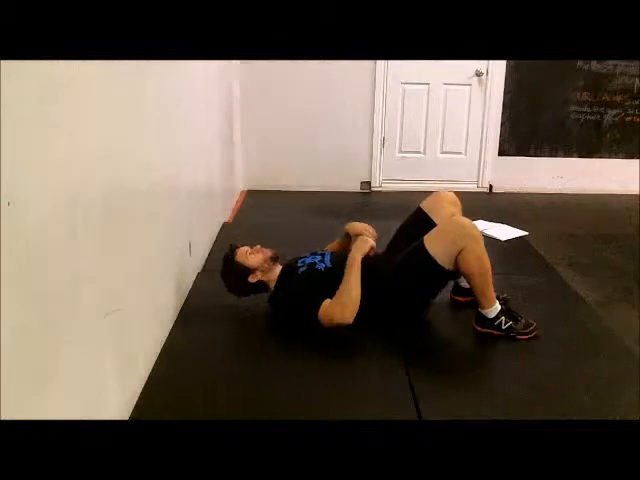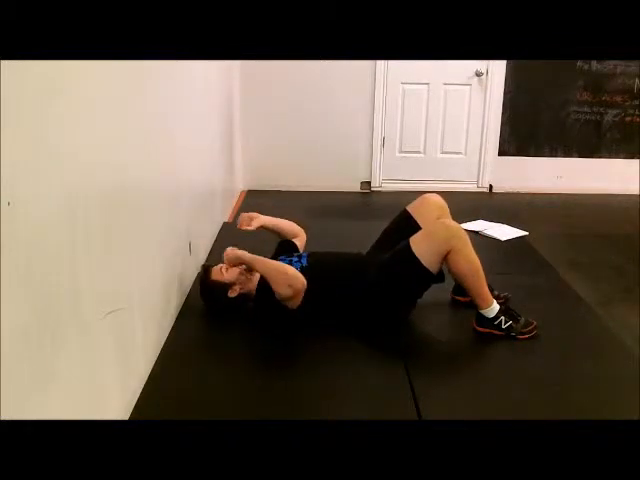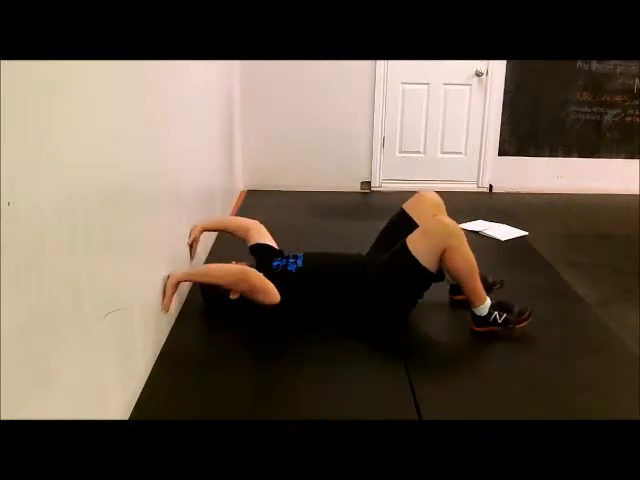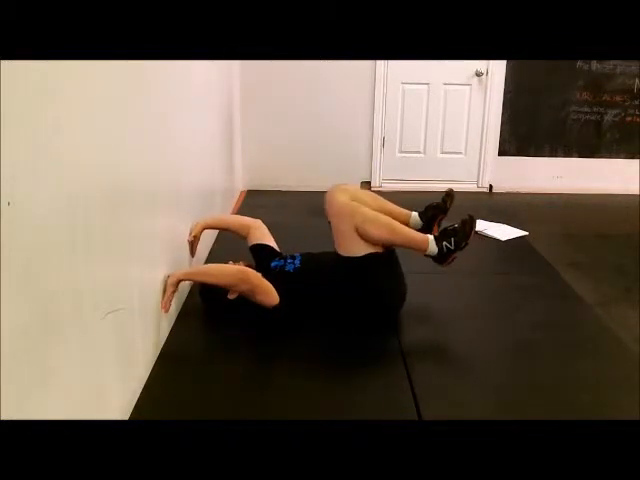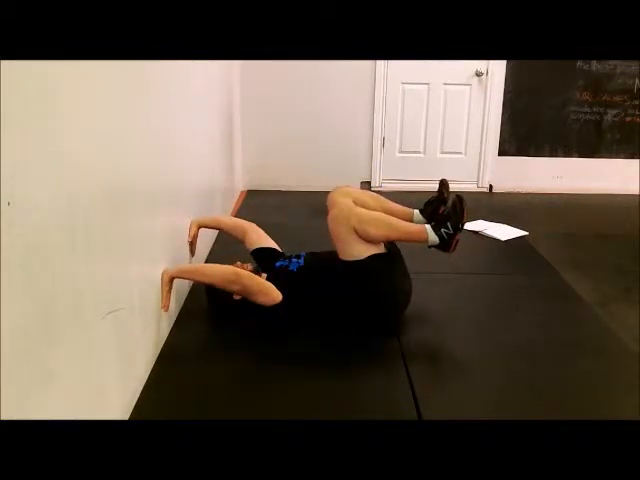
dt=1s
person 1, frame 1
left shoulder: (290, 270)
right shoulder: (289, 298)
right elbow: (342, 316)
left wrist: (348, 233)
right wrist: (356, 255)
left hip: (390, 263)
right hip: (397, 294)
left knee: (445, 201)
right knee: (463, 230)
left ankle: (465, 288)
right ankle: (491, 315)
person 1, frame 2
left shoulder: (270, 265)
right shoulder: (269, 298)
left elbow: (299, 234)
right elbow: (296, 283)
left wrist: (264, 221)
right wrist: (243, 254)
left hip: (373, 265)
right hip: (382, 293)
left knee: (431, 203)
right knee: (449, 232)
left ankle: (467, 287)
right ankle: (491, 315)
person 1, frame 3
left shoulder: (269, 263)
right shoulder: (268, 291)
left elbow: (251, 226)
right elbow: (243, 276)
left wrist: (203, 225)
right wrist: (181, 276)
left hip: (372, 265)
right hip: (383, 292)
left knee: (428, 201)
right knee: (446, 230)
left ankle: (464, 284)
right ankle: (485, 311)
person 1, frame 4
left shoulder: (268, 264)
right shoulder: (266, 296)
left elbow: (253, 225)
right elbow: (244, 276)
left wrist: (202, 224)
right wrist: (179, 275)
left hip: (372, 277)
right hip: (378, 292)
left knee: (339, 194)
right knee: (344, 208)
left ankle: (420, 222)
right ankle: (436, 247)
person 1, frame 5
left shoulder: (272, 265)
right shoulder: (270, 296)
left elbow: (246, 228)
right elbow: (234, 277)
left wrist: (200, 222)
right wrist: (173, 272)
left hip: (379, 278)
right hip: (381, 292)
left knee: (340, 197)
right knee: (343, 214)
left ankle: (422, 217)
right ankle: (436, 235)
